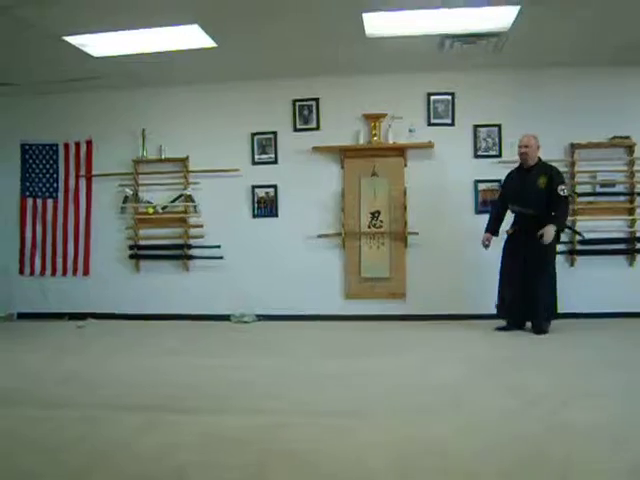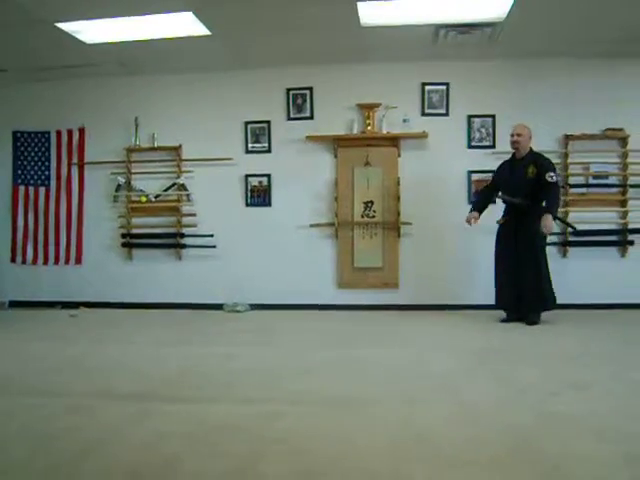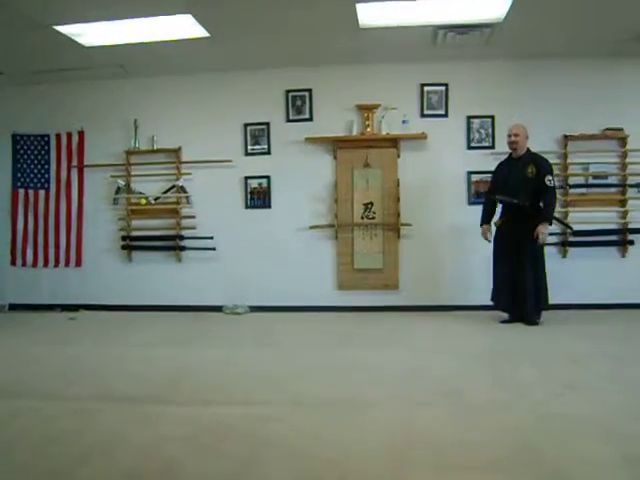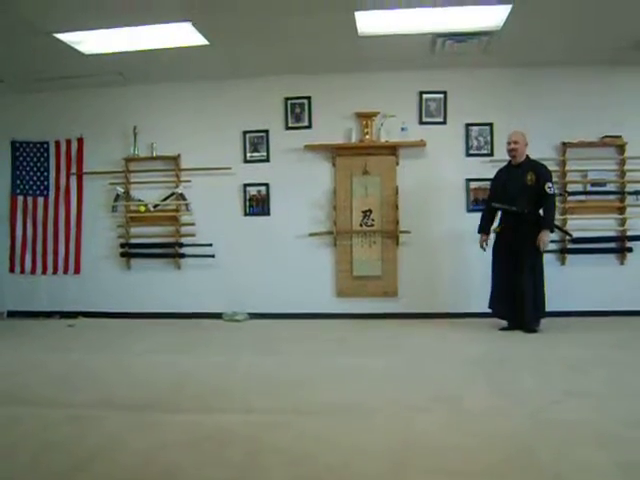
dt=0.4s
person 1, frame 1
left shoulder: (550, 173)
right shoulder: (512, 176)
left elbow: (562, 203)
right elbow: (500, 205)
left wrist: (553, 226)
right wrist: (490, 230)
left hip: (542, 232)
right hip: (518, 231)
left knee: (542, 276)
right knee: (512, 275)
left ankle: (541, 321)
right ankle: (515, 320)
person 1, frame 2
left shoulder: (541, 163)
right shoulder: (505, 167)
left elbow: (552, 190)
right elbow: (489, 190)
left wrist: (548, 214)
right wrist: (476, 210)
left hip: (533, 221)
right hip: (509, 221)
left knee: (533, 266)
right knee: (507, 266)
left ankle: (533, 311)
right ankle: (514, 310)
person 1, frame 3
left shoulder: (539, 164)
right shoulder: (502, 166)
left elbow: (549, 195)
right elbow: (491, 196)
left wrist: (545, 222)
right wrist: (486, 223)
left hip: (530, 223)
right hip: (507, 223)
left knee: (530, 267)
right knee: (506, 267)
left ankle: (532, 312)
right ankle: (513, 311)
person 1, frame 4
left shoulder: (539, 170)
right shoulder: (501, 174)
left elbow: (549, 202)
right elbow: (491, 204)
left wrist: (546, 229)
right wrist: (484, 231)
left hip: (530, 230)
right hip: (506, 230)
left knee: (529, 274)
right knee: (504, 274)
left ankle: (531, 320)
right ankle: (512, 319)
